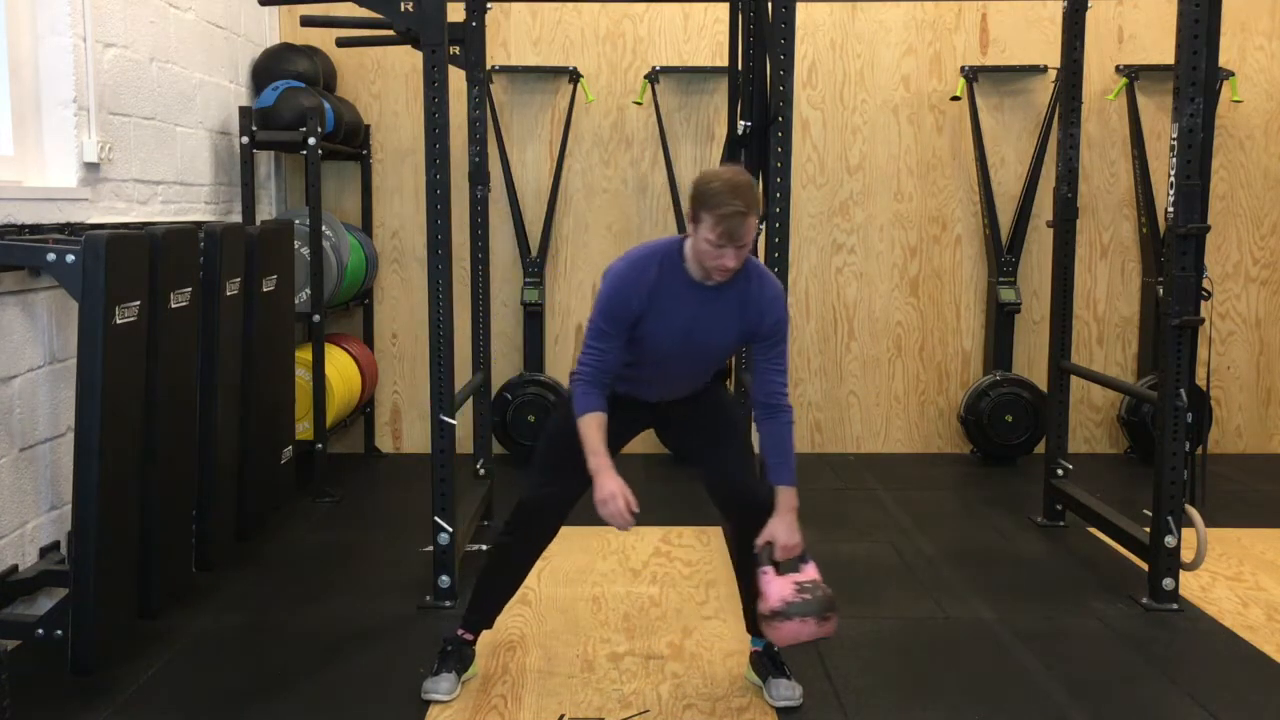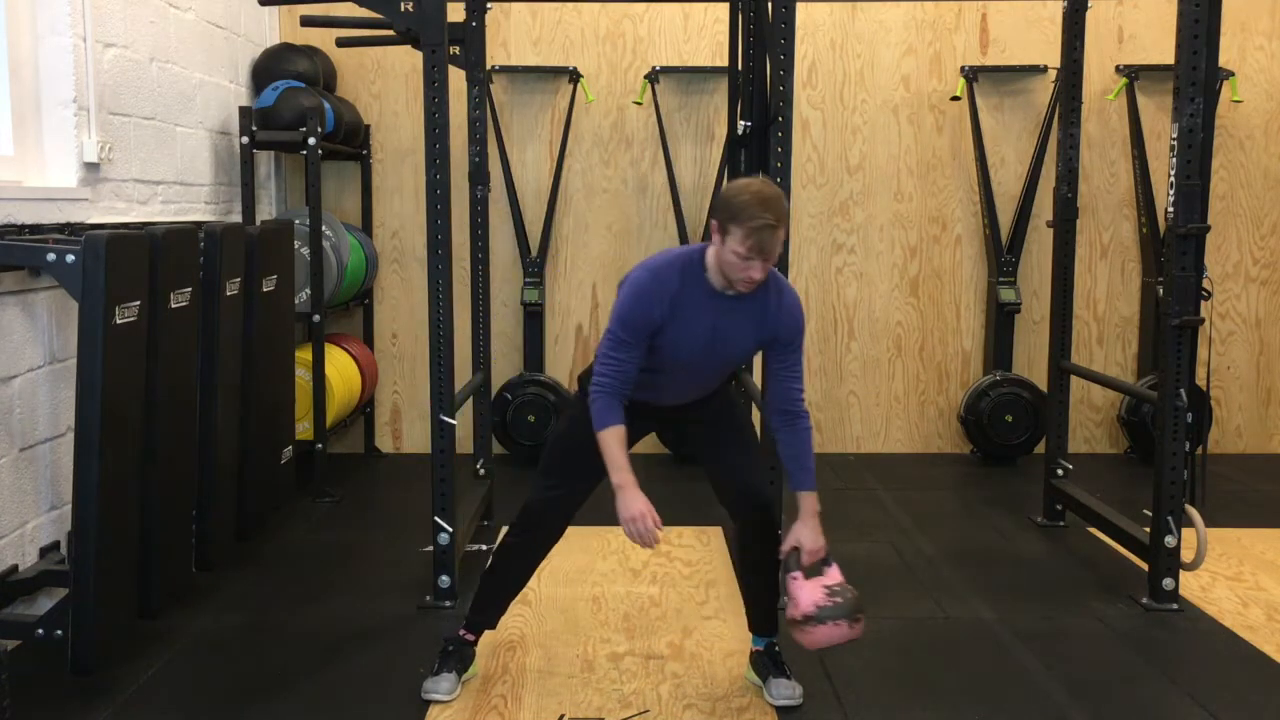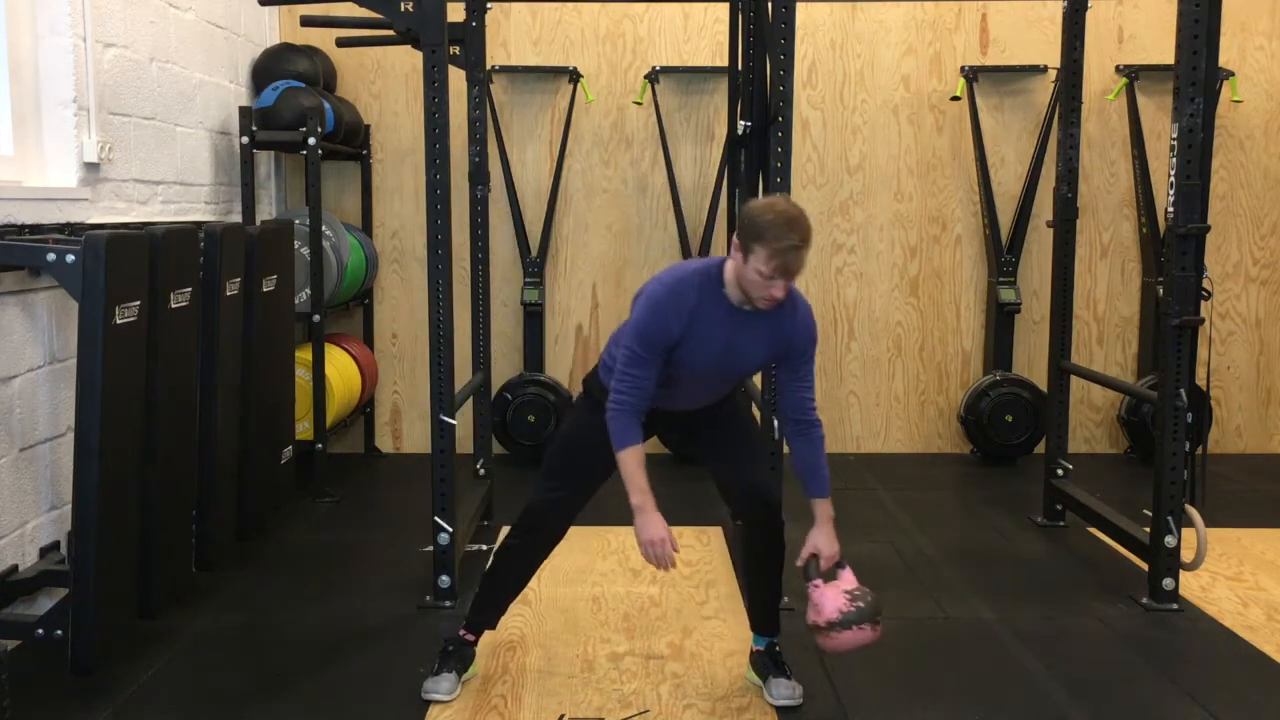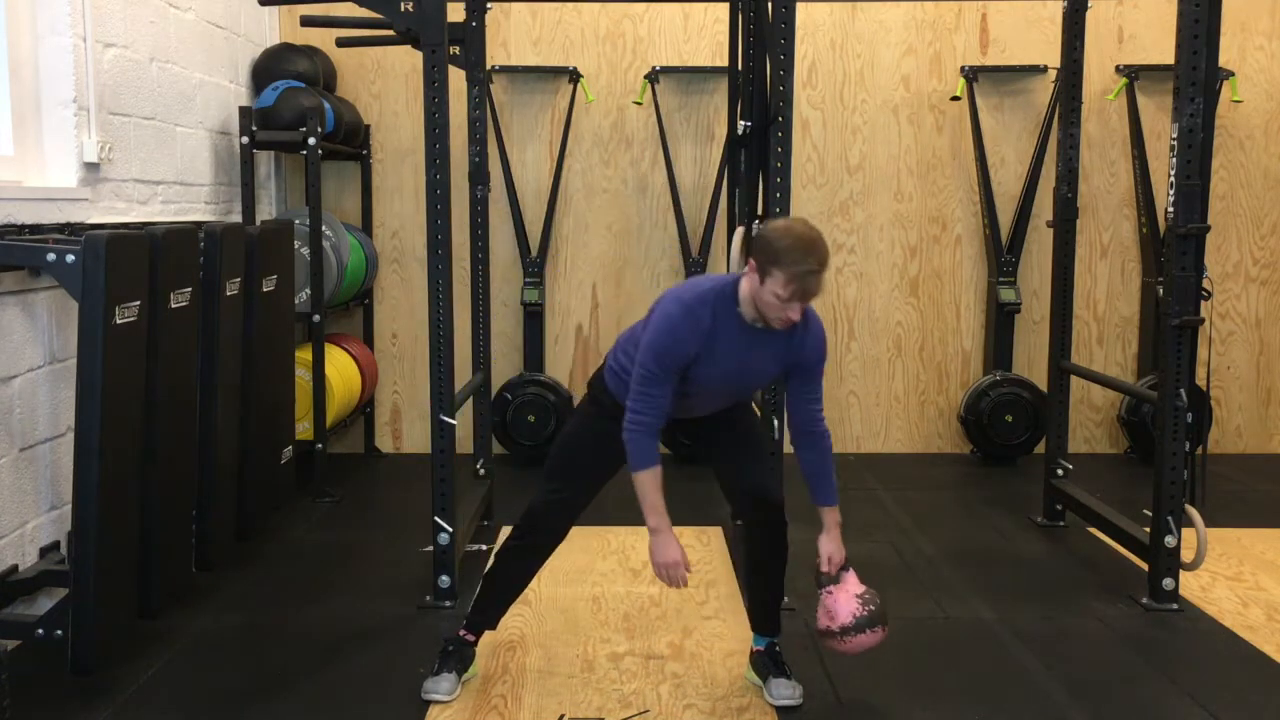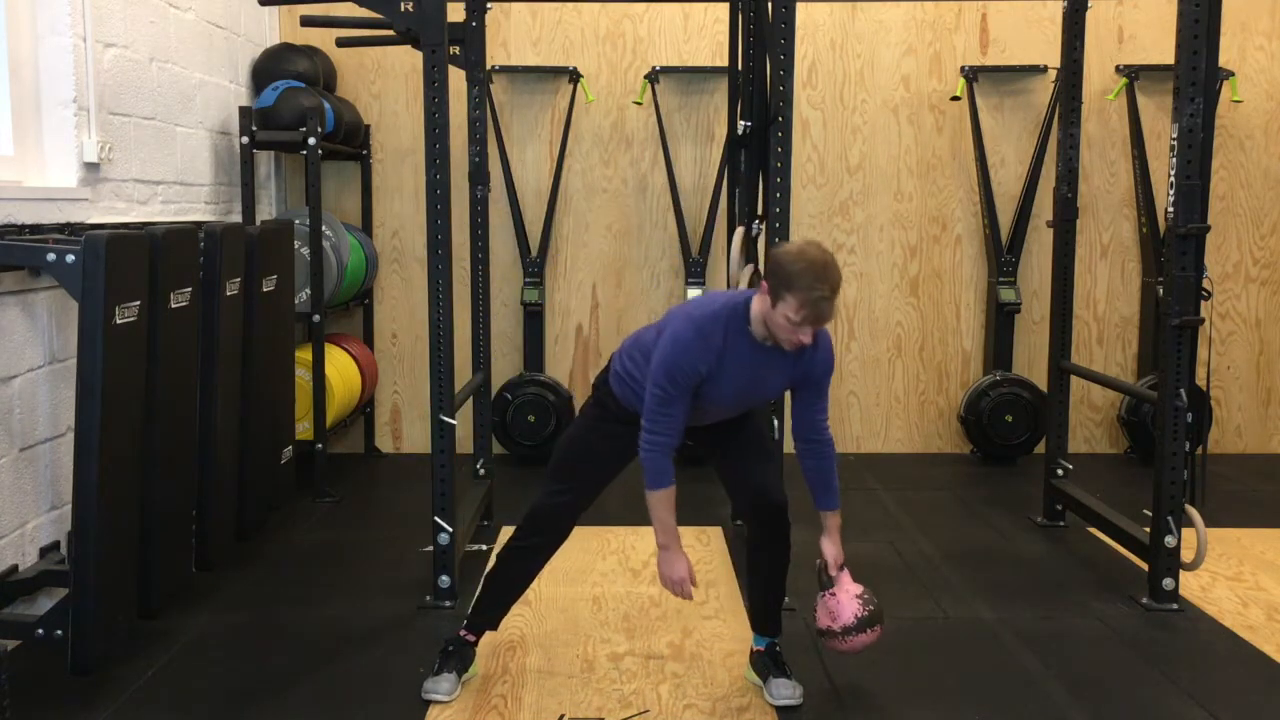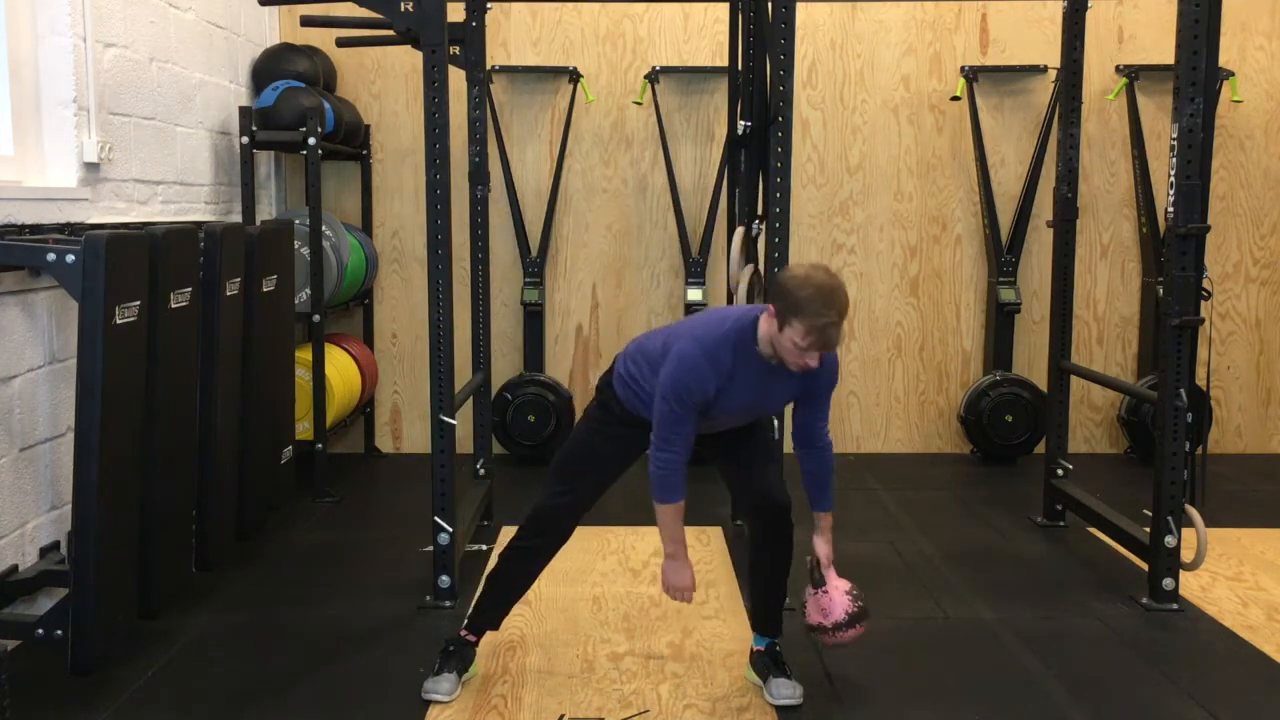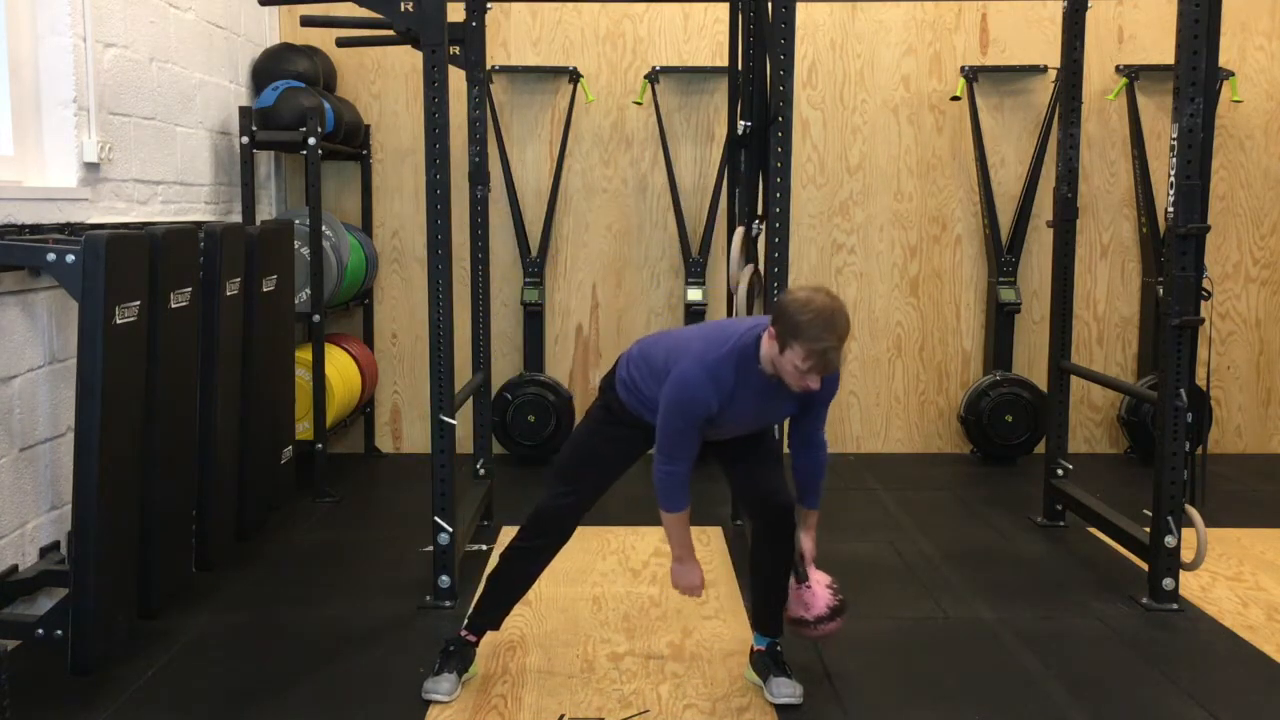
dt=0.1s
person 1, frame 1
left shoulder: (764, 294)
right shoulder: (635, 274)
left elbow: (772, 404)
right elbow: (590, 379)
left wrist: (785, 509)
right wrist: (602, 472)
left hip: (696, 398)
right hip: (615, 393)
left knee: (750, 505)
right knee: (539, 508)
left ankle: (763, 649)
right ankle: (464, 641)
person 1, frame 2
left shoulder: (780, 305)
right shoulder: (652, 283)
left elbow: (788, 410)
right elbow: (606, 391)
left wrist: (808, 514)
right wrist: (625, 489)
left hip: (703, 401)
right hip: (619, 391)
left knee: (756, 503)
right knee: (545, 511)
left ankle: (764, 649)
right ankle: (465, 641)
person 1, frame 3
left shoulder: (794, 318)
right shoulder: (670, 296)
left elbow: (800, 419)
right elbow: (624, 407)
left wrist: (824, 521)
right wrist: (644, 511)
left hip: (710, 405)
right hip: (627, 399)
left knee: (762, 505)
right knee: (548, 511)
left ankle: (765, 650)
right ankle: (466, 641)
person 1, frame 4
left shoulder: (805, 334)
right shoulder: (683, 314)
left elbow: (809, 428)
right elbow: (640, 426)
left wrist: (831, 527)
right wrist: (659, 531)
left hip: (716, 409)
right hip: (624, 398)
left knee: (765, 504)
right knee: (551, 512)
left ankle: (765, 650)
right ankle: (465, 642)
person 1, frame 5
left shoulder: (814, 348)
right shoulder: (695, 332)
left elbow: (814, 437)
right elbow: (657, 445)
left wrist: (831, 529)
right wrist: (669, 549)
right hip: (629, 404)
left knee: (768, 507)
right knee: (553, 513)
left ankle: (766, 650)
right ankle: (466, 641)
person 1, frame 6
left shoulder: (819, 360)
right shoulder: (701, 351)
left elbow: (813, 443)
right elbow: (667, 459)
left wrist: (822, 531)
right wrist: (675, 557)
right hip: (631, 402)
left knee: (772, 508)
right knee: (556, 512)
left ankle: (765, 649)
right ankle: (466, 642)
person 1, frame 7
left shoulder: (818, 372)
right shoulder: (704, 369)
left elbow: (809, 445)
right elbow: (672, 471)
left wrist: (807, 525)
right wrist: (683, 558)
right hip: (635, 405)
left knee: (775, 509)
right knee: (557, 512)
left ankle: (766, 649)
right ankle: (466, 641)
